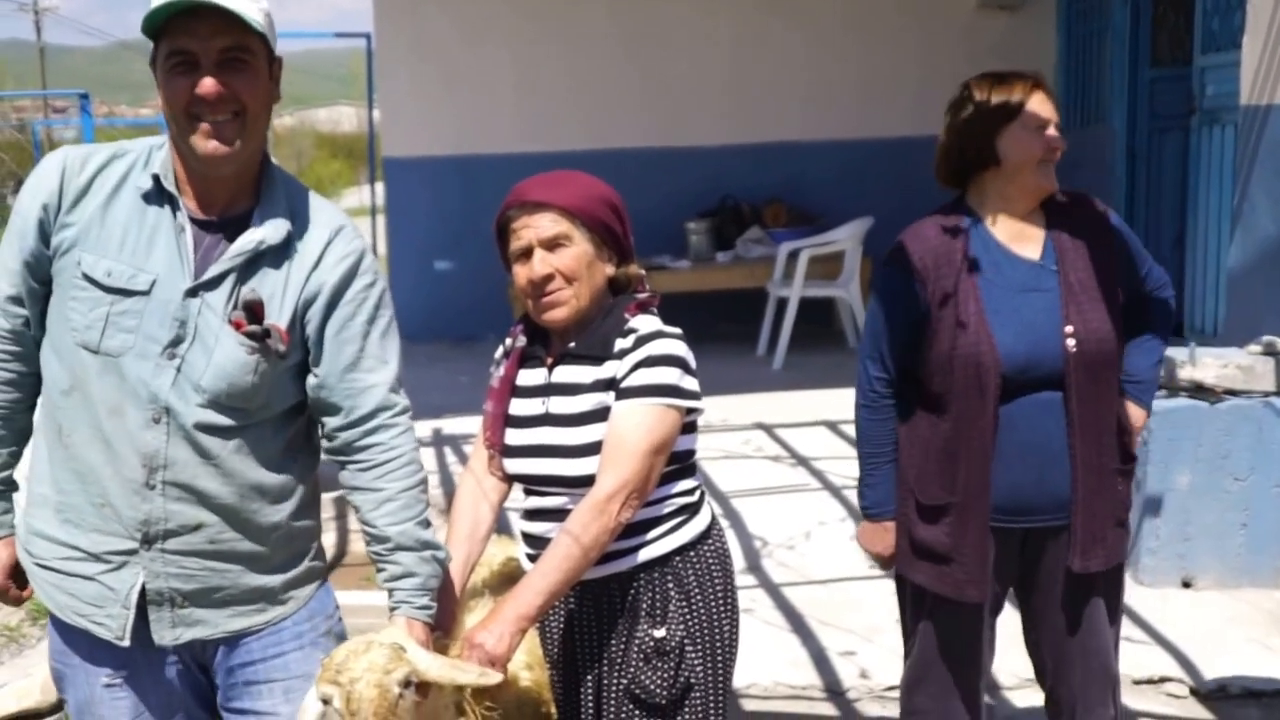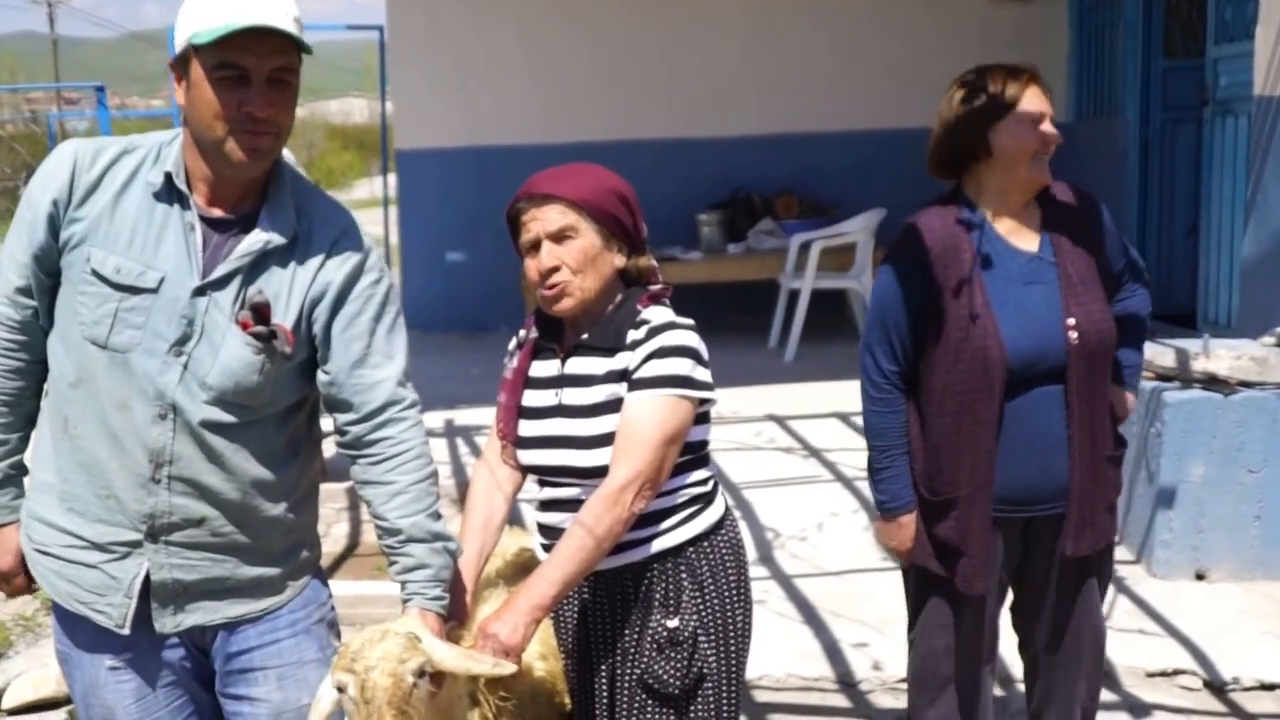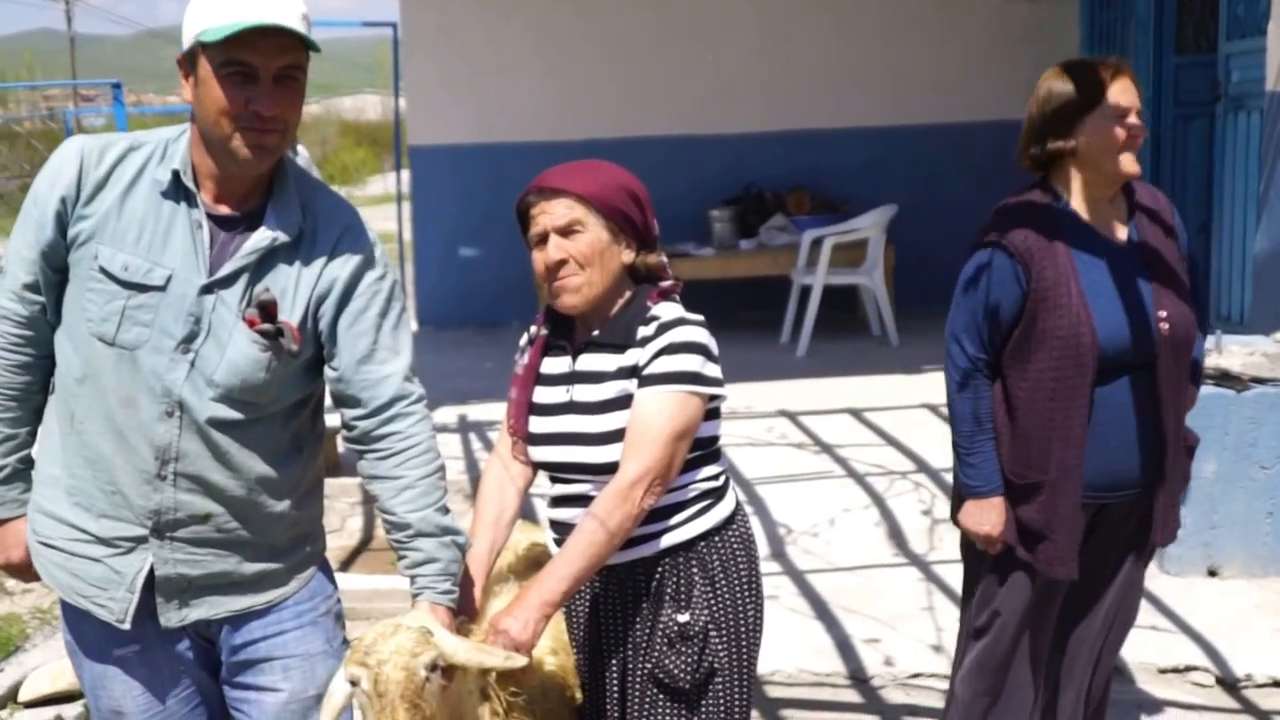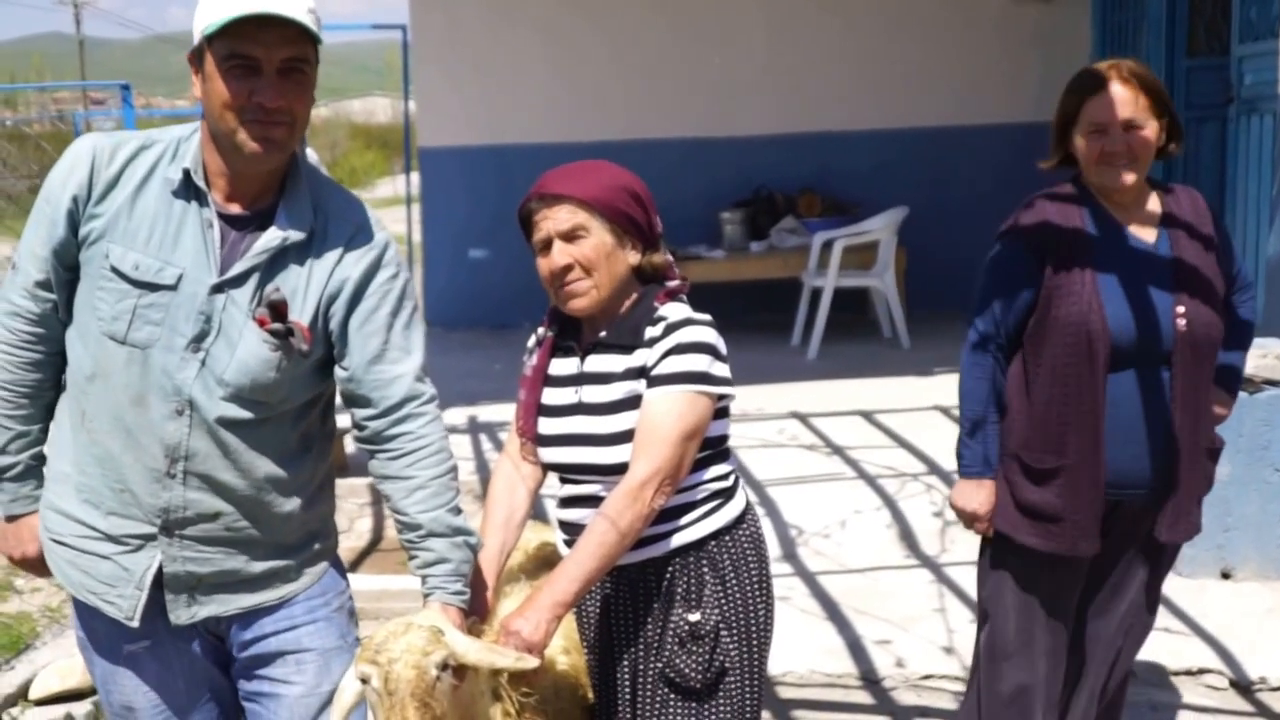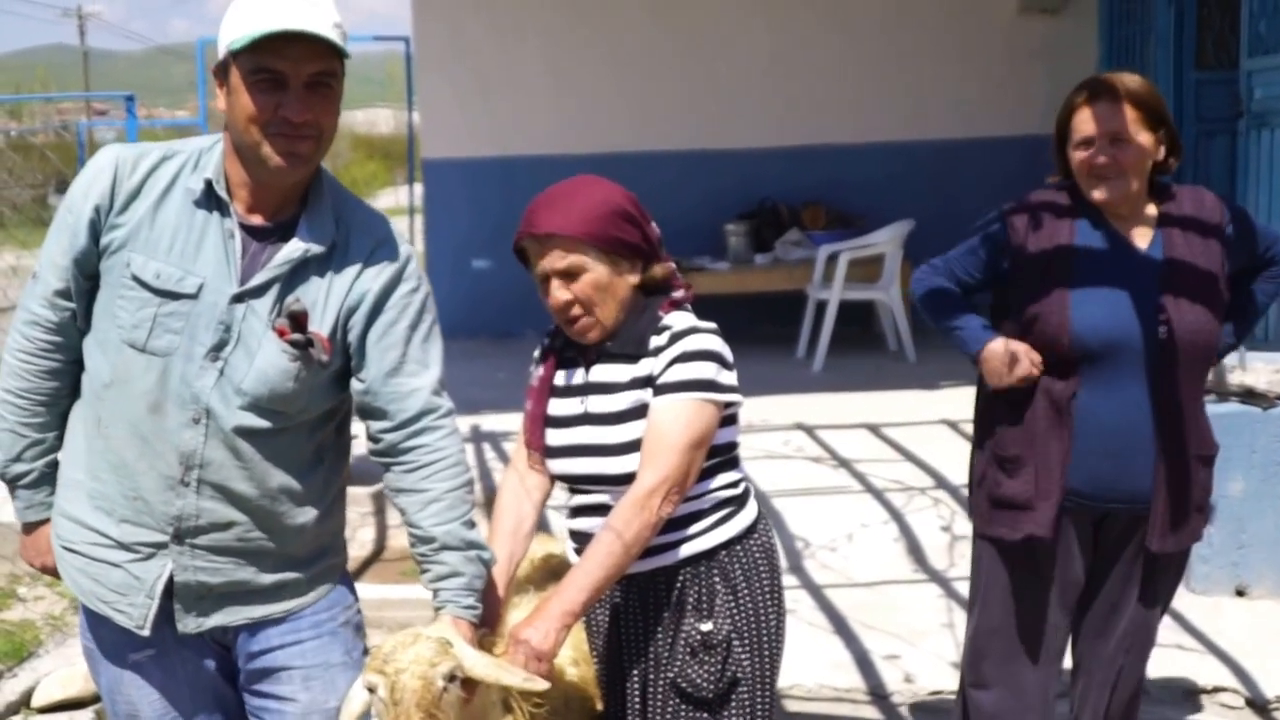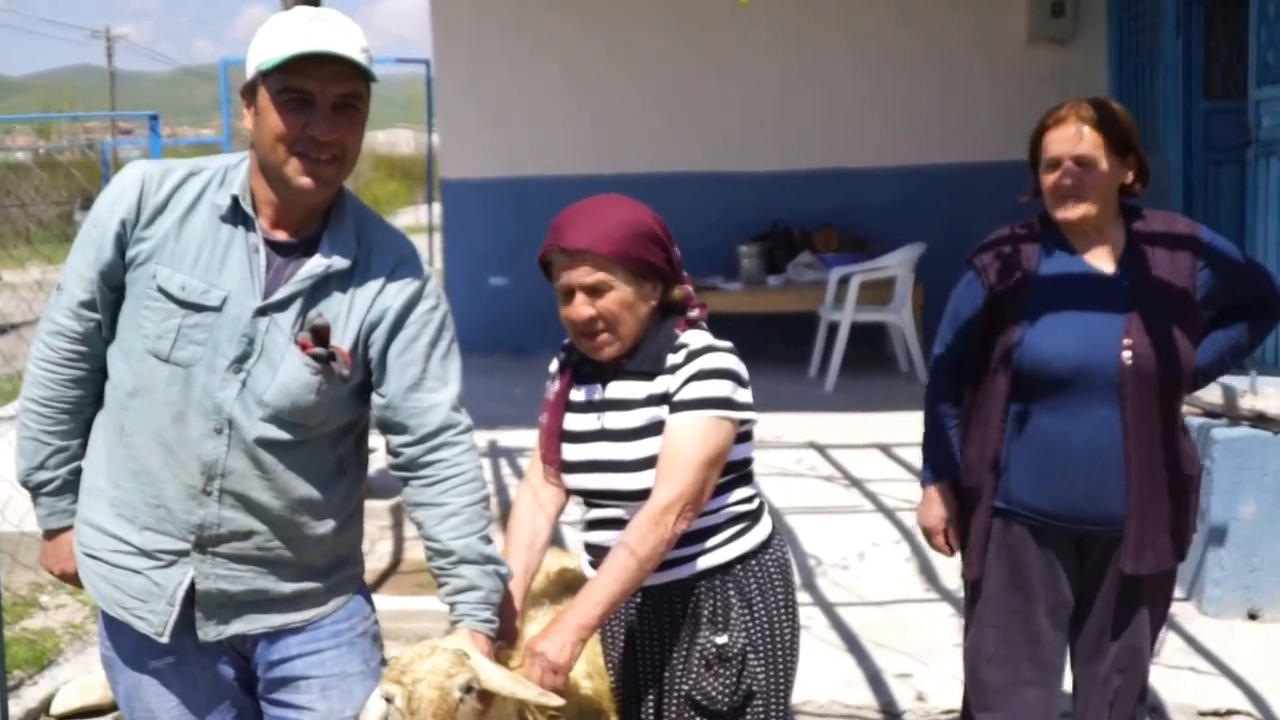
dt=0.5s
person 1, frame 1
left shoulder: (325, 248)
right shoulder: (67, 189)
left elbow: (372, 434)
left wrist: (414, 602)
left hip: (271, 609)
right hip: (97, 605)
person 1, frame 2
left shoulder: (332, 247)
right shoulder: (79, 181)
left elbow: (381, 426)
left wrist: (426, 594)
left hip: (268, 597)
right hip: (99, 585)
person 1, frame 3
left shoulder: (338, 242)
right shoulder: (85, 178)
left elbow: (388, 420)
left wrist: (435, 587)
left hip: (275, 589)
right hip: (105, 577)
person 1, frame 4
left shoulder: (351, 244)
right shoulder: (99, 175)
left elbow: (400, 420)
left wrist: (447, 589)
left hip: (287, 585)
right hip: (117, 573)
person 1, frame 5
left shoulder: (372, 257)
right shoulder: (121, 184)
left elbow: (416, 434)
left wrist: (459, 600)
left hip: (294, 598)
right hip: (126, 581)
person 1, frame 6
left shoulder: (391, 274)
right shoulder: (147, 200)
left elbow: (435, 449)
right elbow: (67, 354)
left wrist: (475, 614)
right wrist: (57, 509)
left hip: (311, 608)
right hip: (147, 590)
person 2, frame 1
left shoulder: (1092, 228)
right shoulder: (925, 255)
left elbow: (1154, 297)
right elbow: (879, 390)
left wrist: (1135, 393)
right wrist: (879, 509)
left hip: (1078, 516)
right hip: (956, 520)
person 2, frame 2
left shoulder: (1081, 218)
right shoulder: (930, 247)
left elbow: (1130, 289)
right elbow: (884, 378)
left wrist: (1123, 378)
right wrist: (896, 501)
left hip: (1074, 501)
right hip: (965, 507)
left knee: (1070, 659)
person 2, frame 3
left shoulder: (1155, 211)
right shoulder: (1019, 235)
left elbow: (1188, 302)
right elbow: (967, 363)
left wrist: (1188, 379)
right wrist: (981, 487)
left hip: (1134, 494)
right hip: (1033, 493)
left knee: (1093, 652)
right knee: (1001, 662)
person 2, frame 4
left shoulder: (1193, 217)
right shoulder: (1041, 229)
left elbow: (1237, 299)
right elbow: (985, 347)
left wrist: (1223, 385)
right wrist: (978, 467)
left hip: (1156, 492)
right hip: (1049, 485)
left knee: (1111, 650)
right knee: (1018, 657)
person 2, frame 5
left shoulder: (1205, 222)
right shoulder: (1029, 225)
right elbow: (932, 279)
left wrist: (1220, 341)
right wrist: (980, 342)
left hip: (1154, 501)
right hip: (1039, 493)
left knee: (1117, 666)
right knee: (1011, 666)
person 2, frame 6
left shoulder: (1181, 249)
right shoulder: (1003, 261)
right elbow: (949, 374)
left wrist: (1187, 371)
right wrist: (938, 481)
left hip: (1138, 518)
right hip: (1023, 518)
person 3, frame 1
left shoulder: (651, 349)
right shoulder: (516, 352)
left elbow: (615, 499)
right elbow: (482, 476)
left wrist: (511, 617)
right wrist: (446, 594)
left hip: (658, 592)
right hip: (561, 596)
person 3, frame 2
left shoulder: (664, 339)
right shoulder: (530, 342)
left elbow: (628, 489)
right elbow: (497, 466)
left wrist: (524, 607)
right wrist: (460, 584)
left hip: (673, 584)
right hip: (575, 585)
person 3, frame 3
left shoulder: (674, 336)
right shoulder: (540, 339)
left elbow: (638, 485)
right elbow: (508, 461)
left wrist: (535, 603)
right wrist: (472, 578)
left hip: (683, 578)
right hip: (587, 580)
person 3, frame 4
left shoulder: (682, 336)
right shoulder: (548, 342)
left elbow: (648, 485)
right elbow: (518, 462)
left wrist: (547, 603)
right wrist: (482, 579)
left hip: (694, 577)
right hip: (598, 580)
person 3, frame 5
left shoulder: (688, 344)
right shoulder: (555, 352)
left elbow: (656, 494)
right elbow: (526, 473)
left wrist: (556, 613)
right wrist: (490, 589)
left hip: (706, 585)
right hip: (609, 588)
person 3, frame 6
left shoulder: (704, 364)
right shoulder: (570, 366)
left elbow: (671, 510)
right elbow: (540, 488)
left wrist: (572, 626)
right wrist: (507, 601)
left hip: (720, 599)
right hip: (622, 601)
